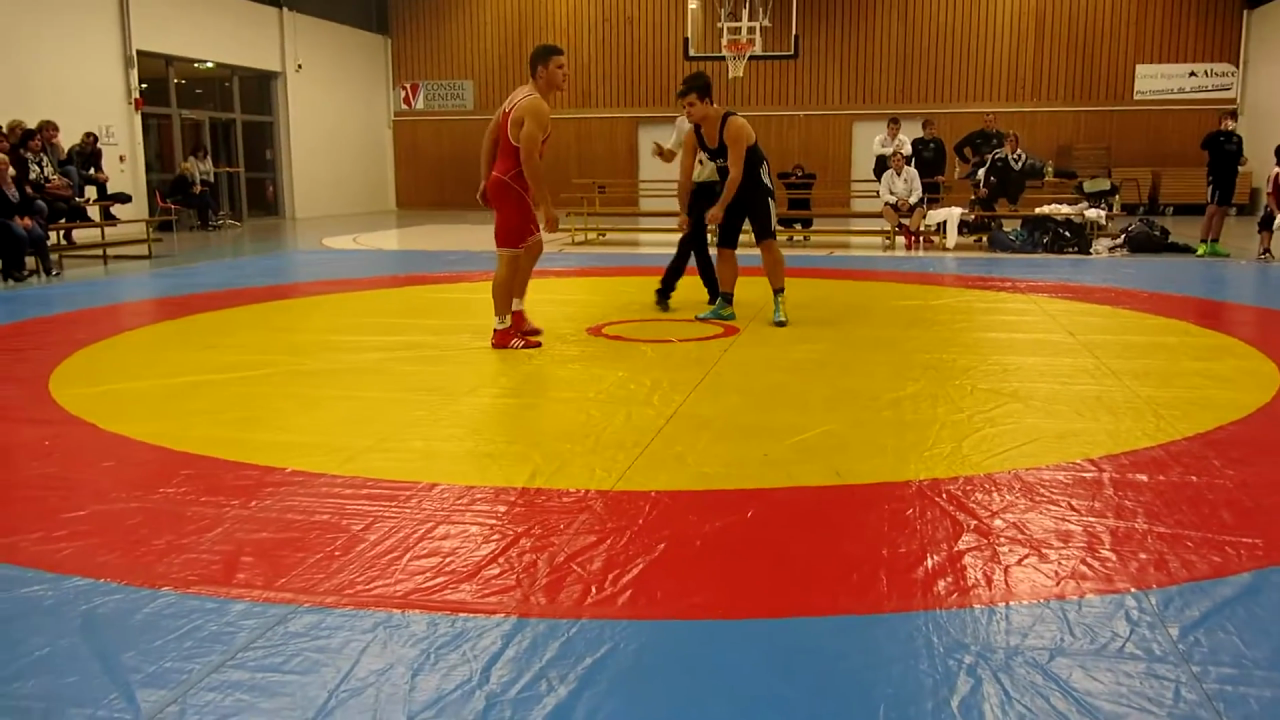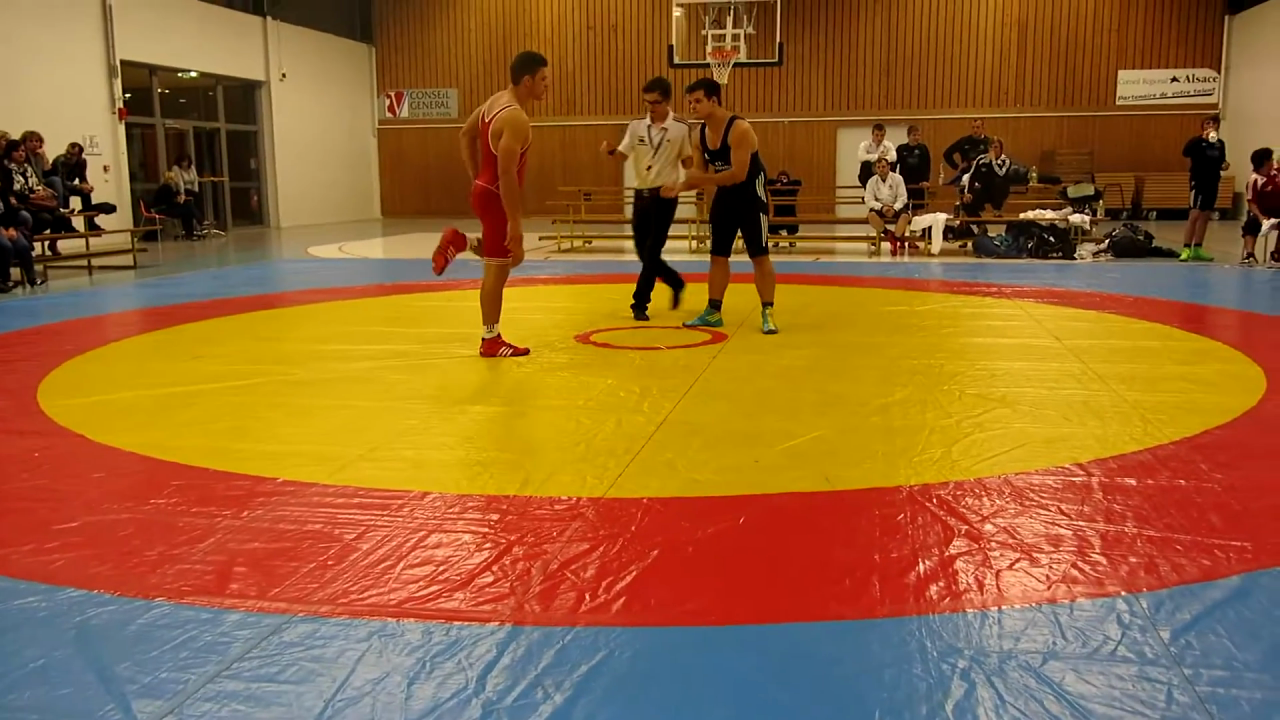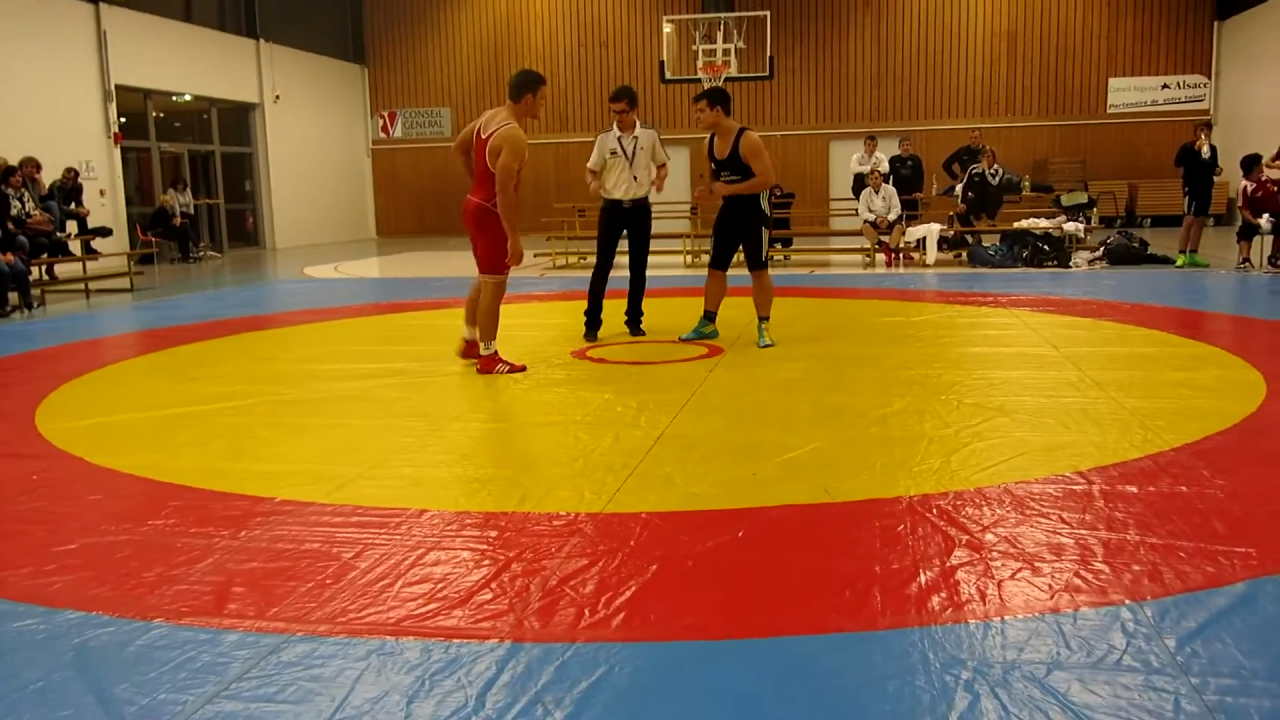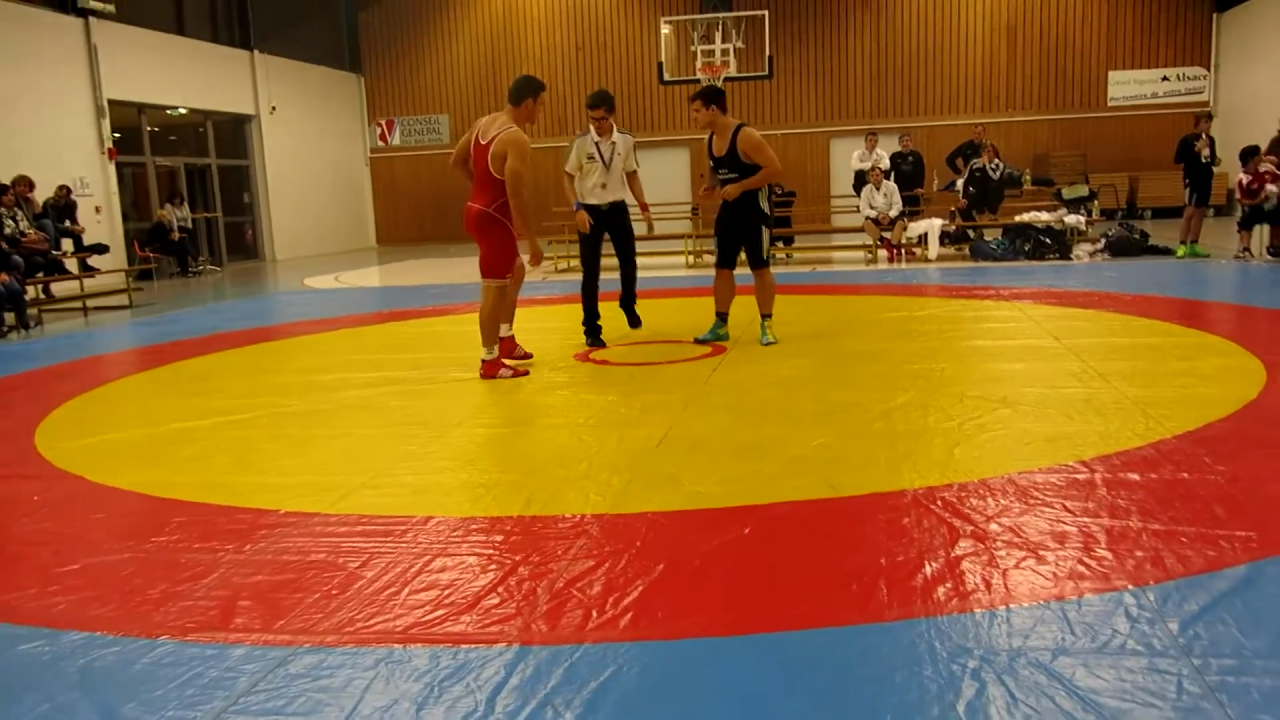
dt=0.3s
person 1, frame 1
left shoulder: (520, 95)
right shoulder: (537, 107)
left elbow: (490, 136)
right elbow: (529, 160)
left wrist: (486, 180)
right wrist: (547, 206)
left hip: (504, 183)
right hip: (512, 188)
left knee: (531, 249)
right knee: (511, 260)
left ankle: (516, 315)
right ankle: (502, 333)
person 1, frame 2
left shoulder: (497, 100)
right shoulder: (516, 118)
left elbow: (466, 135)
right elbow: (507, 173)
left wrist: (477, 179)
right wrist: (515, 221)
left hip: (486, 190)
right hip: (496, 197)
left knee: (512, 256)
right knee: (497, 270)
left ankle: (458, 243)
right ankle: (490, 341)
person 1, frame 3
left shoulder: (489, 116)
right shoulder: (514, 137)
left elbow: (459, 148)
right elbow: (504, 191)
right wrist: (513, 239)
left hip: (475, 206)
right hip: (490, 213)
left knee: (486, 280)
right knee: (494, 286)
left ankle: (470, 341)
right ankle: (488, 357)
person 1, frame 4
left shoulder: (485, 123)
right shoulder: (516, 140)
left elbow: (457, 161)
right elbow: (516, 195)
right wrist: (532, 241)
left hip: (477, 210)
right hip: (494, 218)
left knee: (515, 273)
right knee: (495, 290)
left ankle: (506, 341)
right ankle: (490, 362)
person 2, frame 1
left shoulder: (734, 125)
right shoulder: (693, 137)
left elbow: (736, 172)
right elbow: (685, 177)
left wrist: (720, 207)
right wrist: (684, 213)
left hip: (757, 185)
right hip: (729, 189)
left knee: (768, 242)
right knee: (724, 248)
left ankle: (779, 301)
right ankle: (725, 305)
person 2, frame 2
left shoulder: (740, 129)
right shoulder: (700, 134)
left elbow: (739, 174)
right elbow: (700, 174)
left wrist: (705, 179)
right wrist: (679, 188)
left hip: (751, 196)
right hip: (724, 197)
left knee: (760, 257)
right knee: (718, 256)
left ankle: (768, 313)
right ankle: (713, 312)
person 2, frame 3
left shoulder: (748, 140)
right shoulder: (710, 143)
left elbow: (767, 179)
left wrist: (731, 189)
right wrist: (707, 189)
left hip: (754, 210)
right hip: (729, 211)
left knee: (758, 270)
right knee: (716, 268)
left ankle: (763, 327)
right ankle: (707, 324)
person 2, frame 4
left shoulder: (747, 137)
right shoulder: (709, 141)
left elbow: (775, 170)
left wrist: (739, 187)
right wrist: (710, 186)
left hip: (753, 209)
right hip: (728, 210)
left knee: (760, 269)
right knee: (722, 269)
left ankle: (766, 325)
right ankle: (720, 326)
person 3, frame 1
right shoulder: (682, 123)
right elbow: (669, 156)
right wrist: (660, 151)
left hip: (708, 188)
right hip: (689, 188)
left knee: (689, 240)
right knee: (698, 243)
left ankle: (664, 290)
right ankle: (714, 292)
person 3, frame 2
left shoulder: (681, 128)
right shoulder: (636, 126)
left elbow: (688, 162)
right elbow: (621, 158)
right wrist: (610, 150)
left hip: (664, 196)
right hip: (641, 194)
left knee: (652, 250)
right knee: (643, 250)
left ankle: (640, 303)
right ankle: (675, 282)
person 3, frame 3
left shoulder: (650, 136)
right shoulder: (604, 138)
left elbow: (661, 165)
right elbow: (591, 171)
left wrist: (659, 179)
right wrist: (593, 184)
left hip: (640, 206)
right hip: (611, 207)
left knee: (638, 266)
right knee: (603, 264)
left ankle: (634, 318)
right ankle: (592, 321)
person 3, frame 4
left shoulder: (626, 140)
right shoulder: (581, 141)
left elbow: (632, 175)
right elbow: (568, 178)
left wrist: (644, 207)
right wrist: (578, 208)
left hip: (617, 208)
right hip: (590, 211)
left knee: (628, 259)
right knee: (590, 272)
left ankle: (628, 303)
right ankle: (592, 329)
